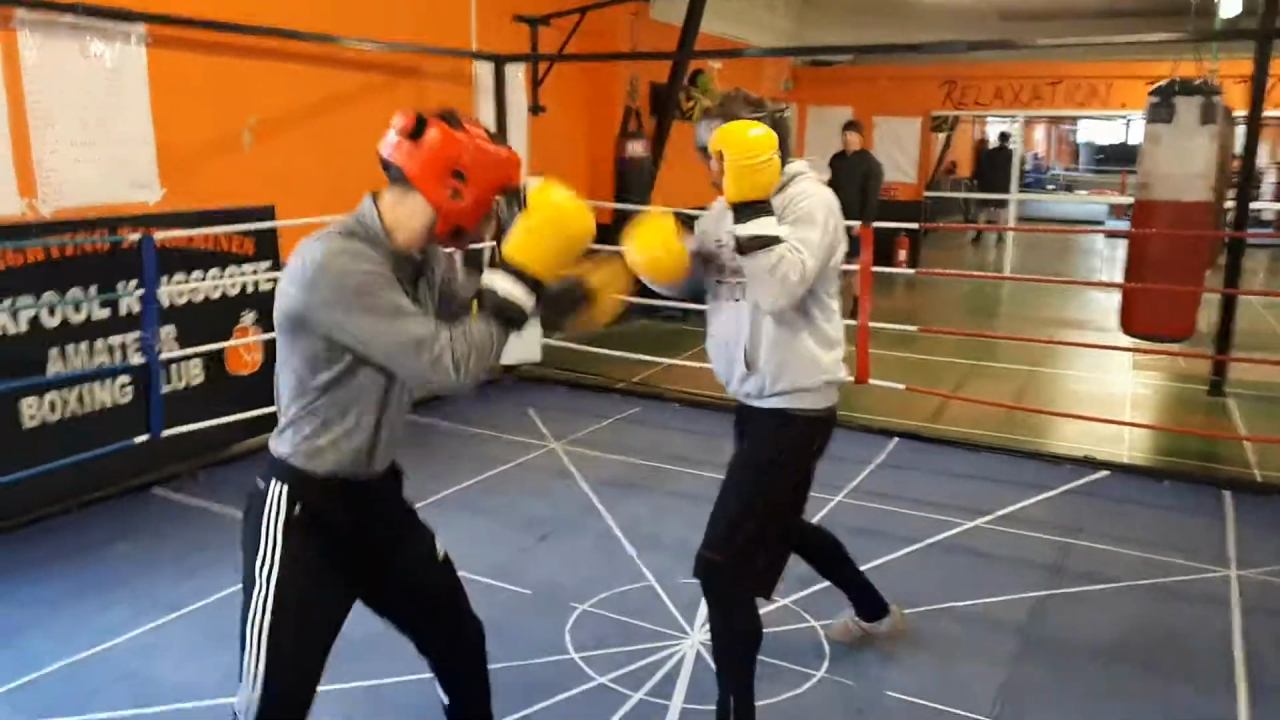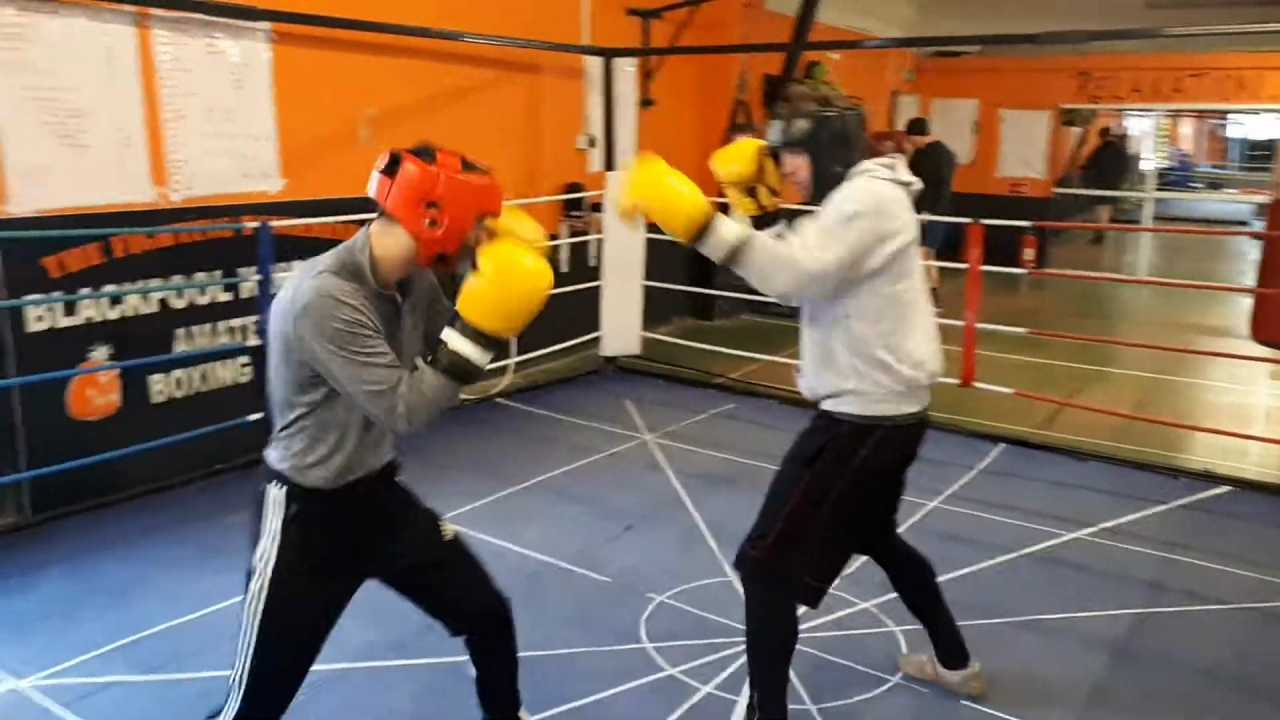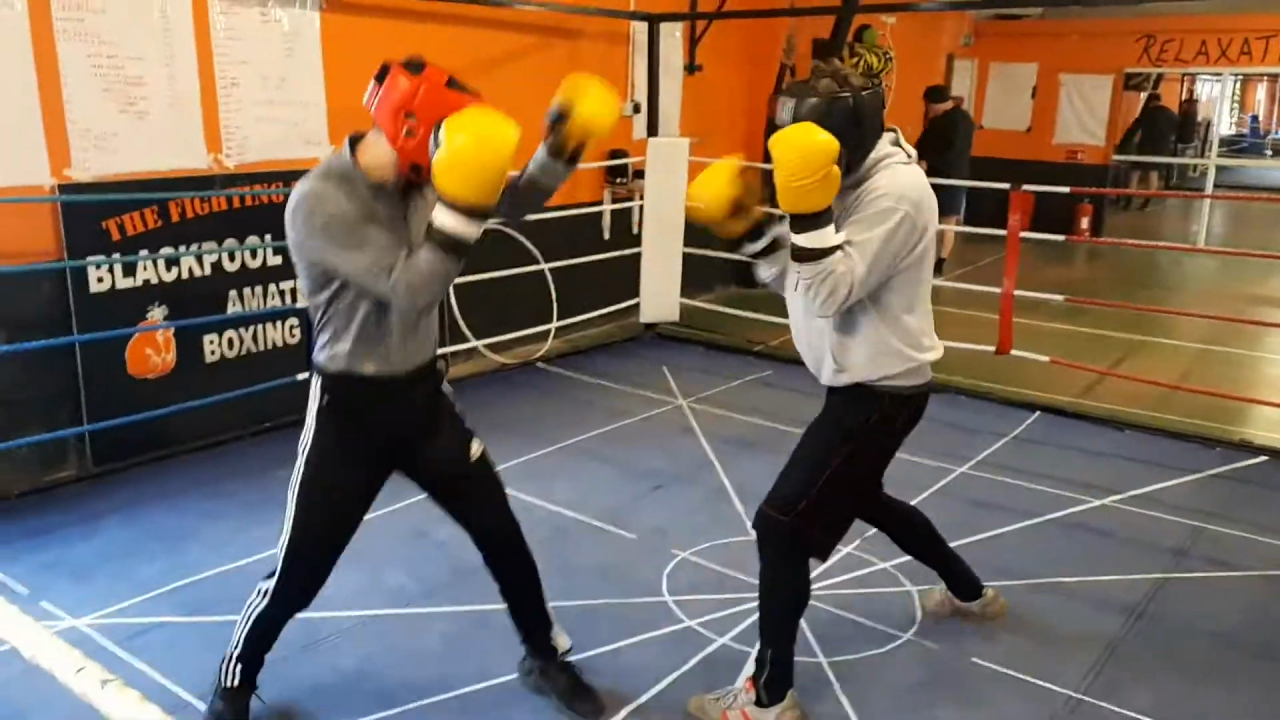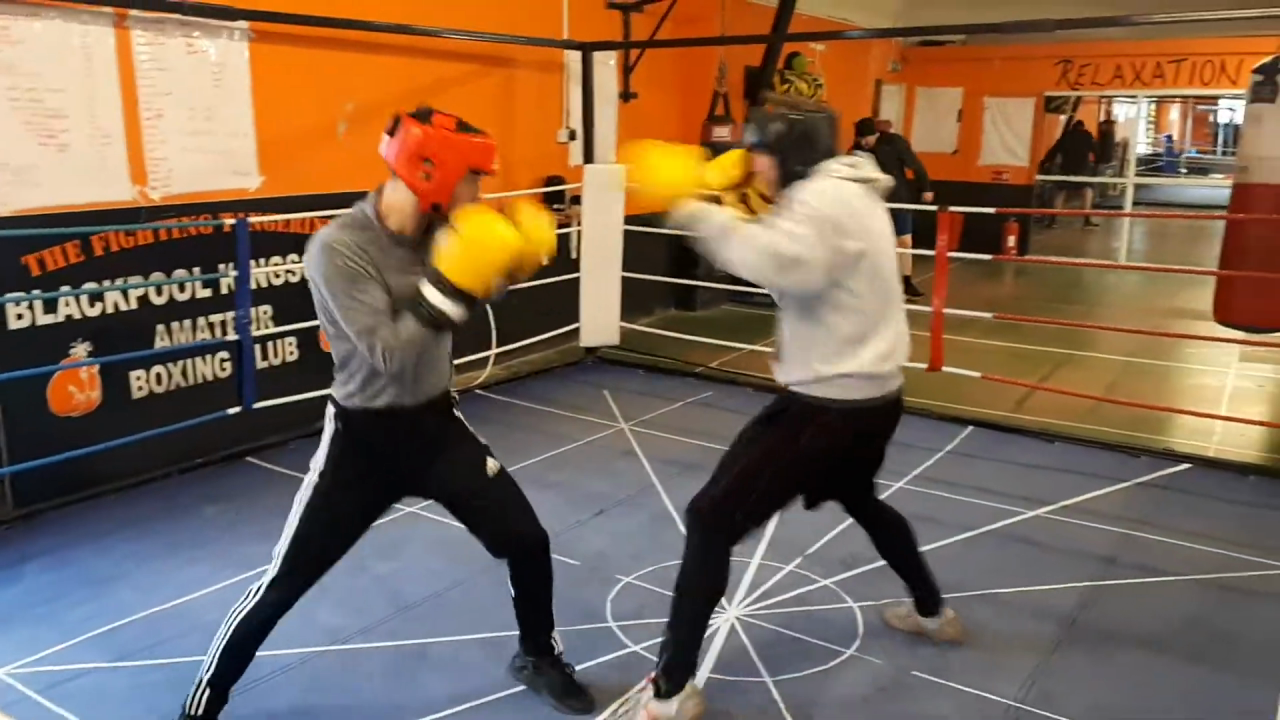
dt=0.7s
person 1, frame 1
left shoulder: (809, 201)
right shoulder: (729, 208)
left elbow: (778, 292)
right elbow: (695, 277)
left wrist: (754, 202)
right wrist: (666, 261)
left hip: (793, 408)
right hip: (764, 403)
left knee: (721, 566)
right knee: (782, 525)
right ankle: (875, 612)
person 1, frame 2
left shoulder: (869, 199)
right shoulder: (859, 201)
left elbow: (792, 275)
right elbow: (801, 275)
left wrist: (701, 221)
left hip: (865, 416)
right hip: (894, 410)
left knee: (765, 567)
right knee: (874, 535)
right ankle: (955, 661)
person 1, frame 3
left shoulder: (896, 191)
right shoulder: (842, 180)
left elbow: (831, 290)
right elbow: (789, 276)
left wrist: (807, 206)
right wrist: (741, 221)
left hip: (880, 389)
right hip: (864, 377)
left knee: (781, 525)
right knee: (859, 496)
right ankle: (968, 589)
person 1, frame 4
left shoulder: (825, 199)
right shoulder: (846, 199)
left elbow: (772, 264)
right elbow: (788, 264)
left wrist: (687, 204)
right wrist: (749, 211)
left hip: (828, 398)
right hip: (877, 392)
left knee: (712, 518)
right knee: (857, 495)
right ankle: (933, 611)
person 2, frame 1
left shoulder: (420, 258)
right shoulder: (332, 265)
left elbow: (455, 318)
right elbow: (449, 366)
left wrist: (562, 294)
right wrist: (521, 272)
left hip: (376, 499)
right hip: (306, 512)
left knee: (459, 642)
person 2, frame 2
left shoulder: (407, 277)
right shoulder: (321, 297)
left elbow: (426, 355)
right elbow: (405, 407)
left wrist: (494, 265)
right wrist: (481, 321)
left hip: (378, 493)
right hip: (307, 513)
left knee: (487, 616)
person 2, frame 3
left shoulder: (419, 176)
right shoulder: (317, 201)
left elbow: (515, 199)
right elbow: (408, 291)
left wrist: (563, 141)
right wrist: (459, 202)
left hip: (422, 396)
right hip: (350, 408)
left knee: (501, 537)
right knee: (297, 575)
left ankle: (545, 658)
person 2, frame 4
left shoulder: (438, 230)
right shoulder: (337, 249)
right elbow: (389, 358)
left wrist: (511, 260)
right wrist: (451, 281)
left hip: (435, 422)
right hip: (363, 436)
left knee: (527, 540)
right knee: (286, 579)
left ankle: (538, 656)
person 3, frame 1
left shoulder: (870, 163)
right shoulder: (836, 160)
left elbow: (871, 196)
left wrist: (863, 222)
left hip: (855, 221)
left knee: (855, 262)
left ankle: (855, 305)
person 3, frame 2
left shoulder: (942, 154)
right shoulder: (919, 154)
left elbow: (944, 186)
left wrist: (932, 211)
left hip: (932, 214)
right hip: (919, 211)
left knee: (921, 253)
right knee: (927, 254)
right ankle: (933, 297)
person 3, frame 3
left shoulder: (961, 120)
right shoulder: (936, 119)
left elbow: (957, 151)
right elbow: (923, 141)
left wrist: (928, 163)
right wrist: (917, 160)
left hip: (951, 178)
right hip: (933, 175)
left knee: (947, 221)
left ankle: (939, 266)
person 3, frame 4
left shoulder: (895, 143)
right shoulder: (857, 150)
left elbow: (915, 166)
left wrist: (925, 189)
left hip: (898, 201)
left knee: (905, 243)
left ankle: (907, 284)
